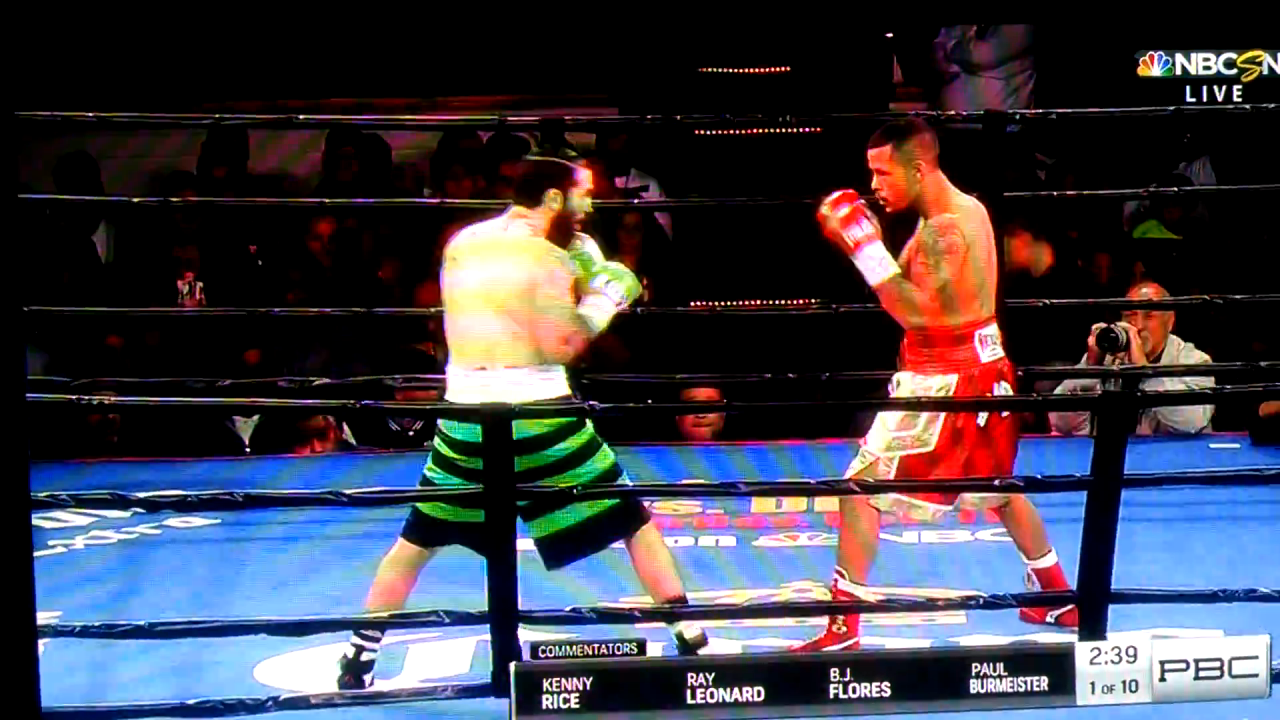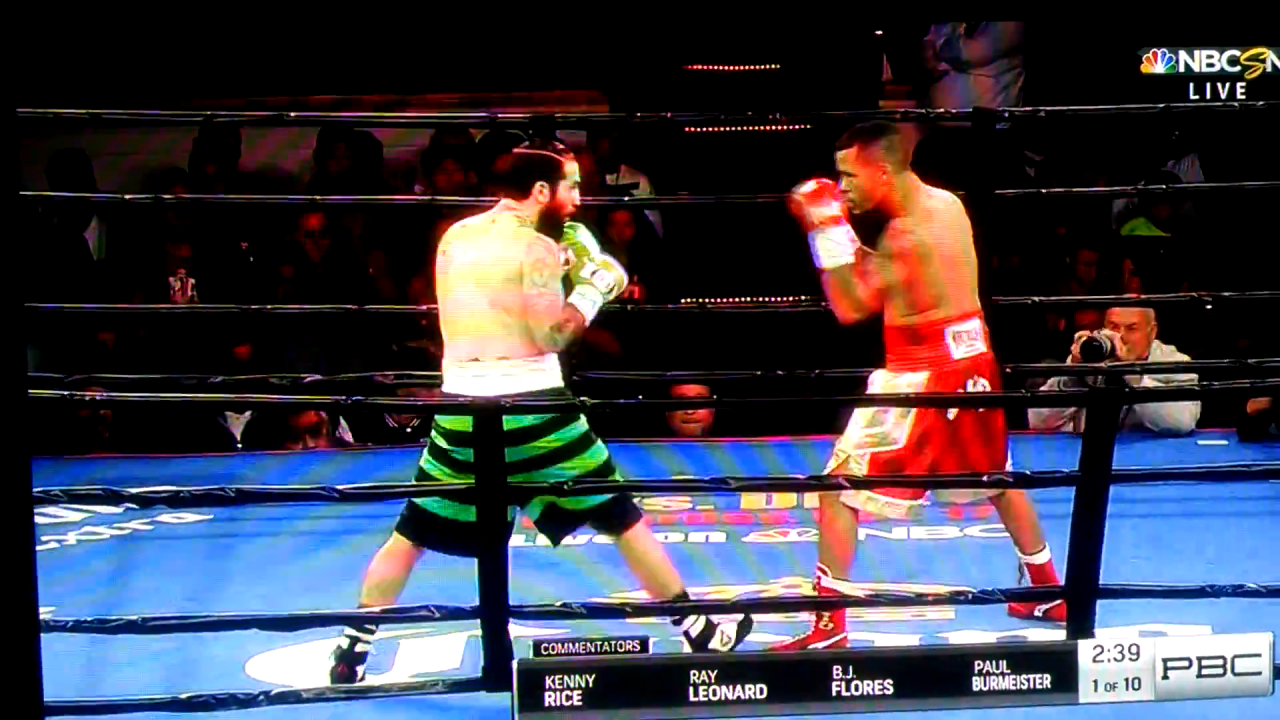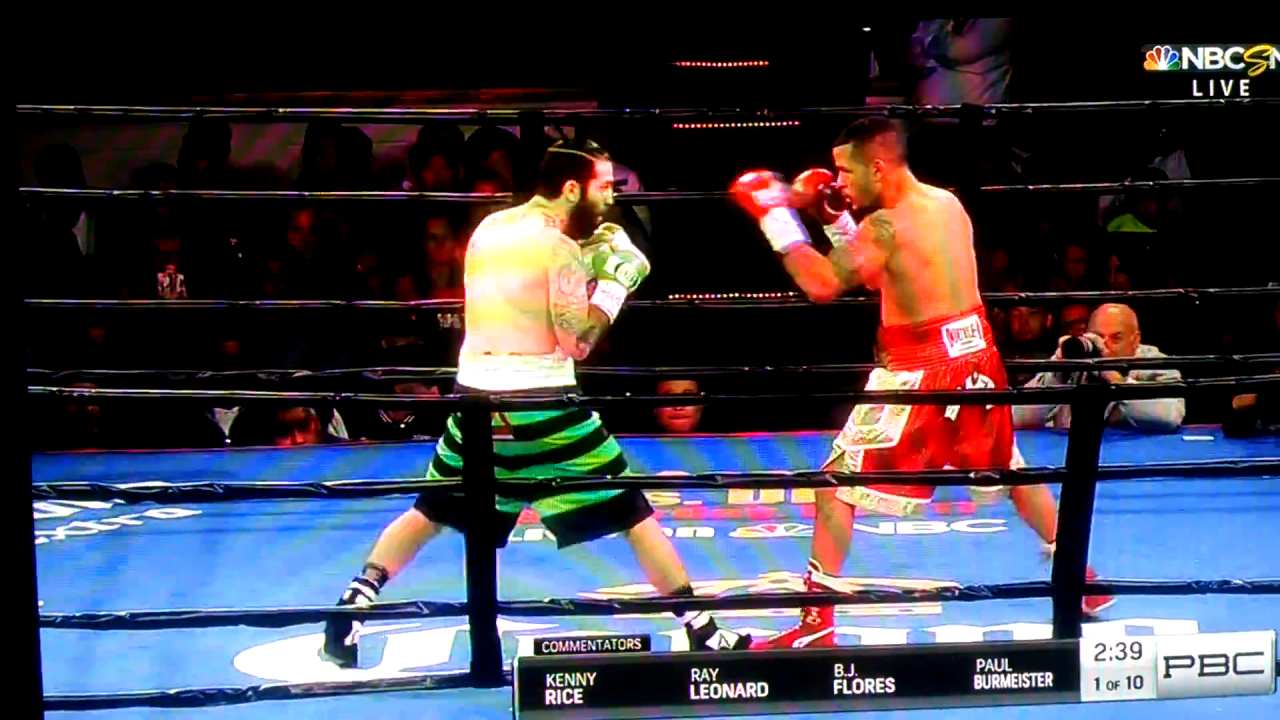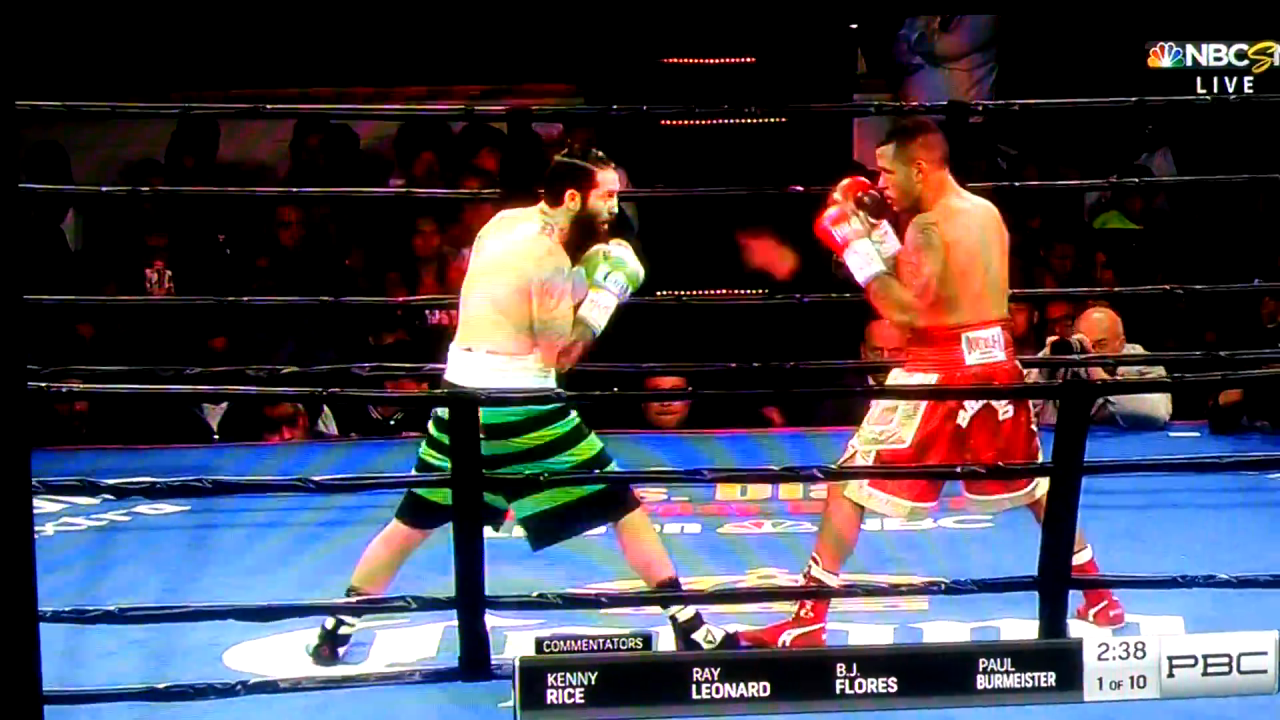
dt=0.2s
person 1, frame 1
left shoulder: (945, 228)
right shoulder: (965, 208)
left elbow: (911, 309)
right elbow: (912, 284)
left wrist: (863, 245)
right wrist: (865, 239)
left hip: (944, 378)
right hip: (985, 369)
left knee: (860, 492)
right knee: (999, 488)
left ankle: (842, 631)
right ankle: (1062, 598)
person 1, frame 2
left shoulder: (908, 233)
right shoulder: (944, 203)
left elbow: (850, 305)
right elbow: (876, 276)
left wrist: (823, 229)
right wrist: (838, 227)
left hip: (924, 373)
right hip: (973, 362)
left knee: (842, 489)
right knee: (994, 481)
left ankle: (829, 628)
right ankle: (1049, 591)
person 1, frame 3
left shoulder: (891, 223)
right shoulder: (947, 203)
left elbow: (822, 283)
left wrist: (772, 211)
right wrist: (832, 214)
left hip: (922, 370)
right hip: (976, 358)
left knee: (839, 488)
left ankle: (817, 624)
person 1, frame 4
left shoulder: (932, 225)
right shoulder: (987, 212)
left elbow: (904, 308)
left wrist: (852, 244)
right wrist: (874, 227)
left hip: (938, 375)
right hip: (997, 366)
left knee: (849, 487)
right knee: (1036, 485)
left ankle: (809, 620)
right ankle: (1097, 596)
person 2, frame 1
left shoulder: (460, 243)
right shoulder: (548, 259)
right elbow: (557, 345)
right wrist: (601, 299)
left hip: (467, 417)
right hip: (539, 421)
left knee: (417, 539)
right knee: (636, 526)
left ankle: (359, 658)
right ankle: (693, 643)
person 2, frame 2
left shoulder: (455, 237)
right shoulder: (537, 248)
right elbow: (552, 337)
right wrist: (593, 288)
left hip: (463, 412)
right hip: (531, 409)
left knee: (413, 532)
right knee: (625, 521)
left ankle: (354, 649)
right ankle: (701, 632)
person 2, frame 3
left shoulder: (490, 228)
right shoulder: (561, 249)
right elbow: (578, 342)
right wrist: (616, 282)
left hip: (478, 401)
right hip: (542, 407)
left knee: (431, 511)
right knee: (634, 515)
left ankle: (356, 606)
right ankle: (701, 630)
person 2, frame 4
left shoulder: (505, 222)
right shoulder: (549, 261)
right elbow: (559, 354)
left wrist: (588, 275)
right wrist: (606, 294)
right hip: (523, 409)
left knee: (413, 521)
right knee: (627, 511)
left ankle: (337, 628)
right ankle: (687, 623)
